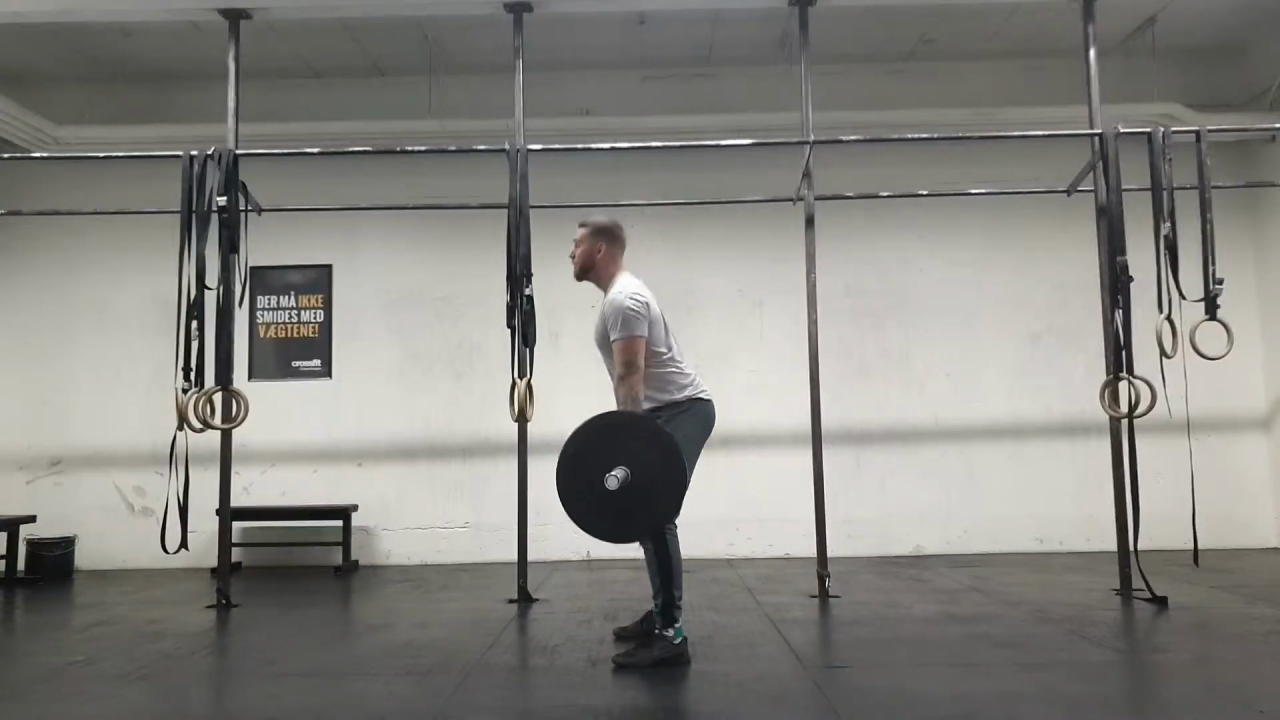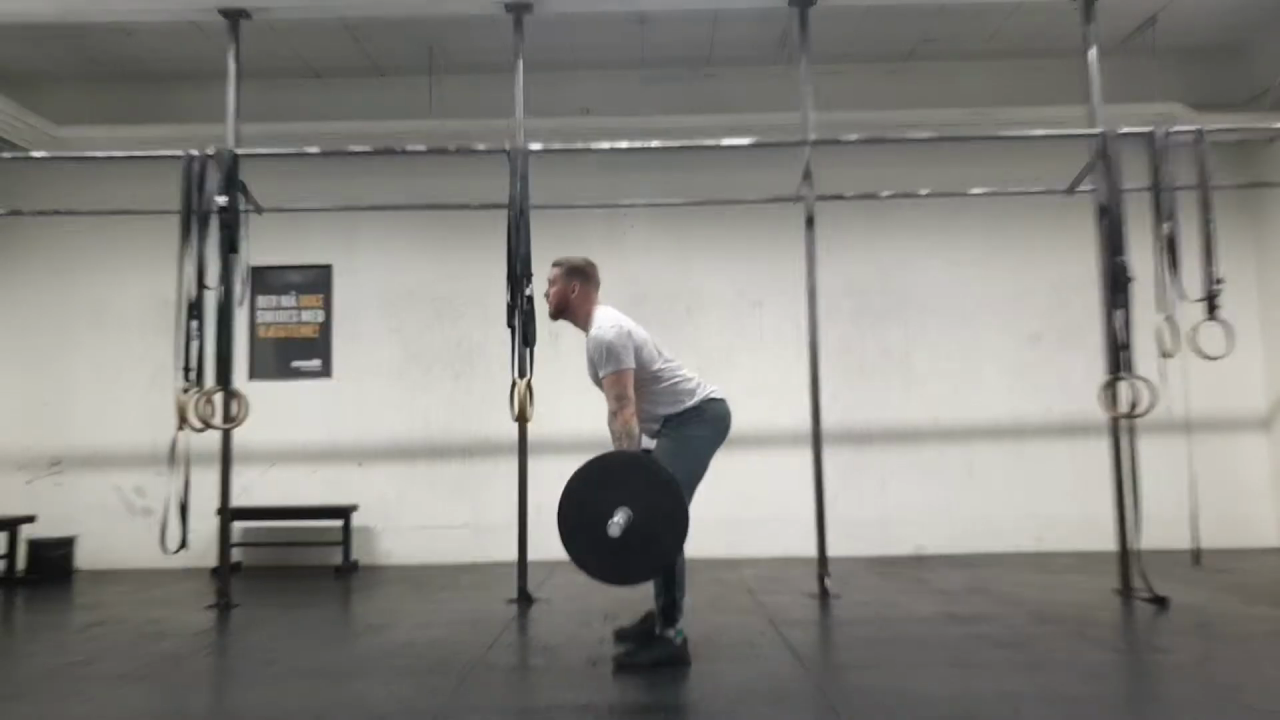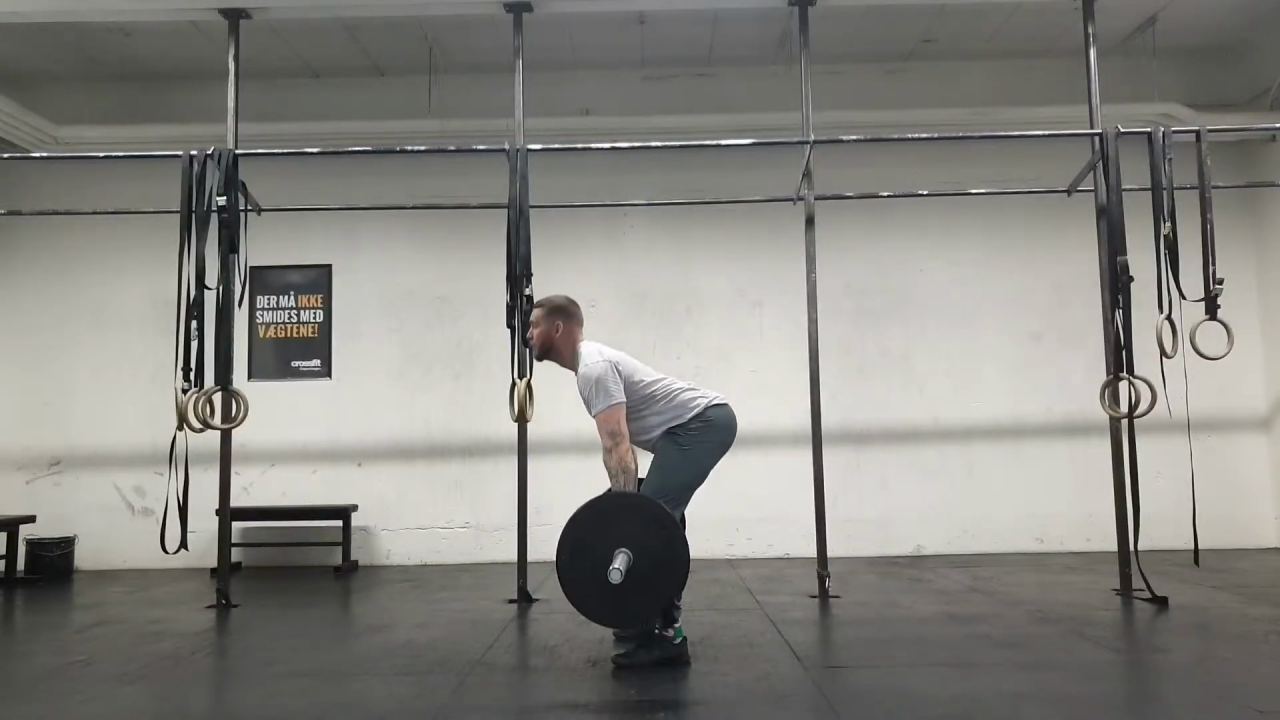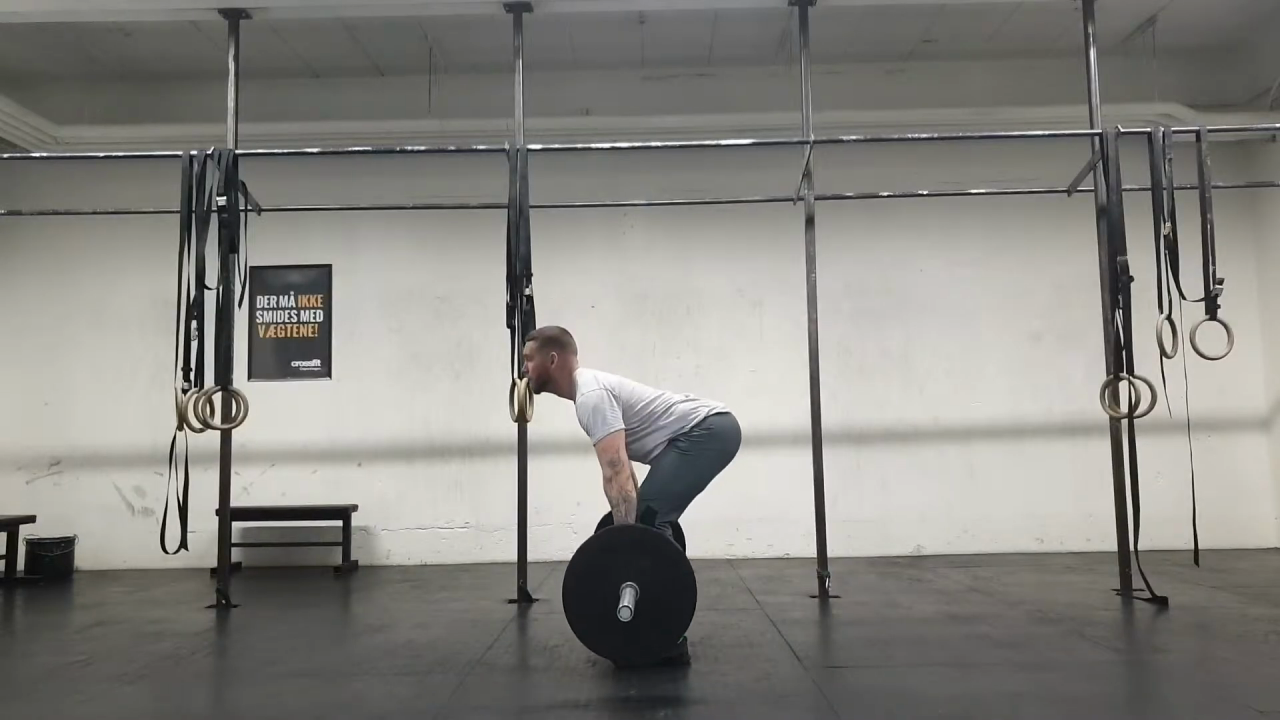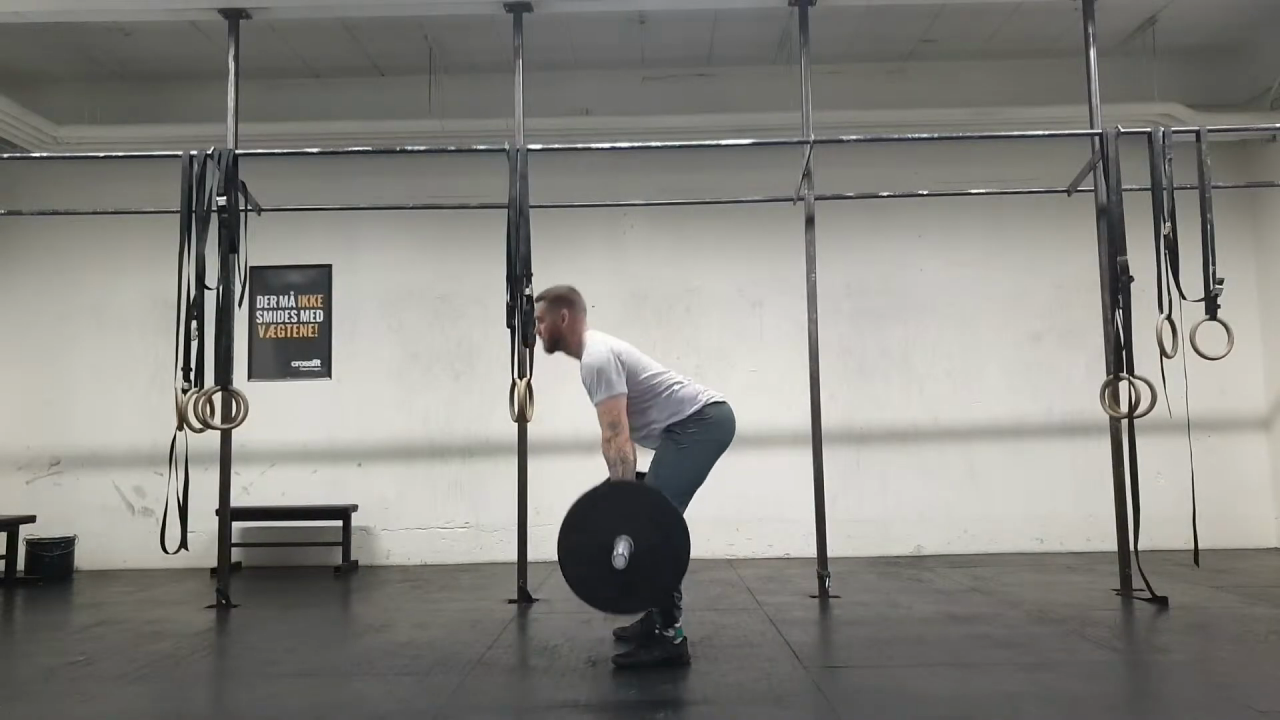
dt=0.4s
person 1, frame 1
left shoulder: (622, 299)
right shoulder: (622, 294)
left elbow: (630, 377)
left hip: (679, 411)
right hip: (675, 410)
left ankle: (669, 635)
right ankle: (663, 614)
person 1, frame 2
left shoulder: (605, 334)
right shoulder: (603, 327)
left elbow: (623, 410)
right elbow: (626, 408)
left hip: (696, 416)
right hip: (692, 416)
left ankle: (670, 636)
right ankle: (664, 615)
person 1, frame 3
left shoulder: (593, 368)
right shoulder: (593, 361)
left elbow: (616, 445)
right elbow: (621, 442)
left hip: (703, 422)
right hip: (705, 420)
left ankle: (669, 636)
right ankle: (660, 617)
person 1, frame 4
left shoulder: (591, 395)
right shoulder: (593, 387)
left elbow: (617, 473)
right elbow: (622, 468)
left hip: (707, 431)
right hip: (710, 429)
person 1, frame 5
left shoulder: (597, 358)
right shoulder: (598, 352)
left elbow: (617, 437)
right elbow: (620, 433)
left hip: (701, 421)
right hip: (697, 420)
left ankle: (670, 636)
right ankle: (661, 617)
